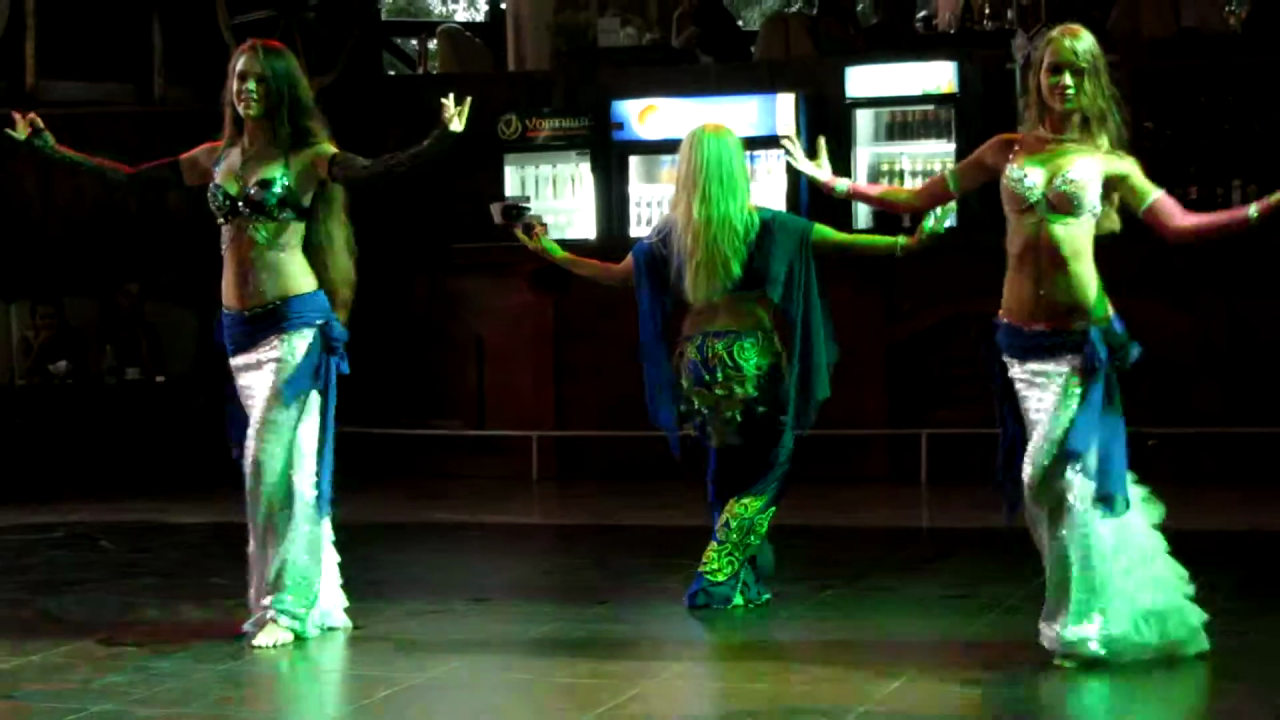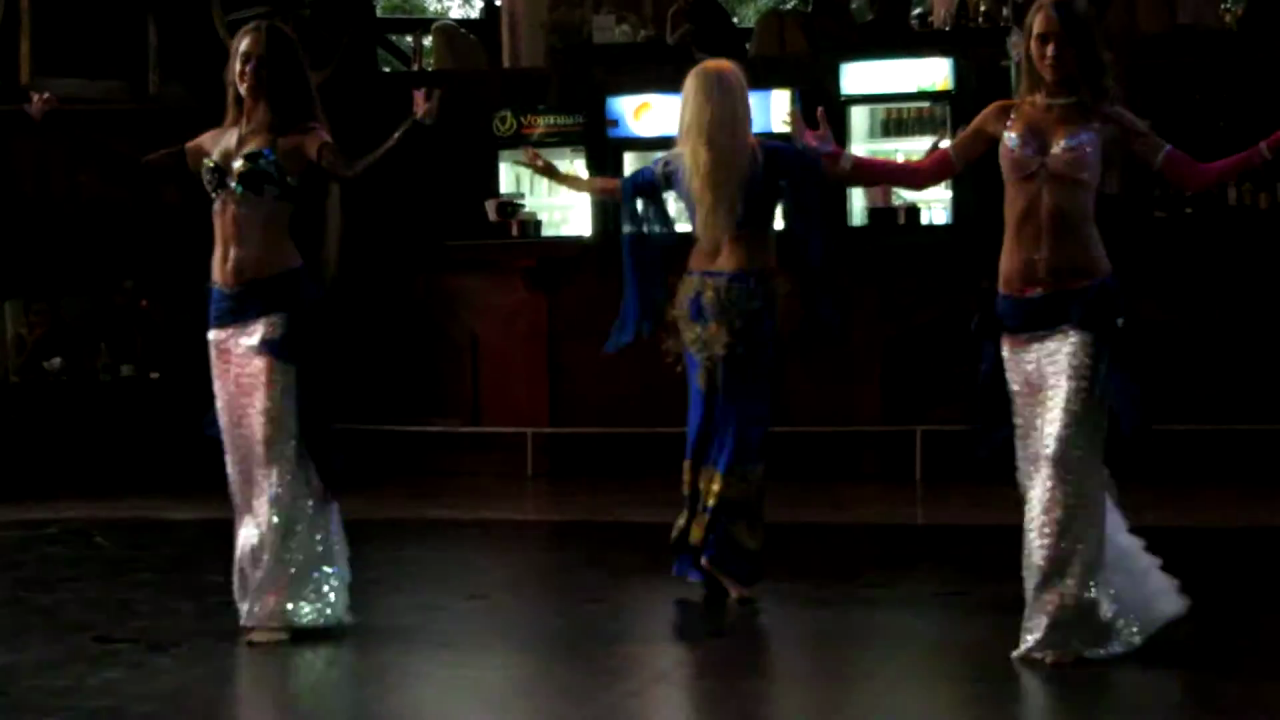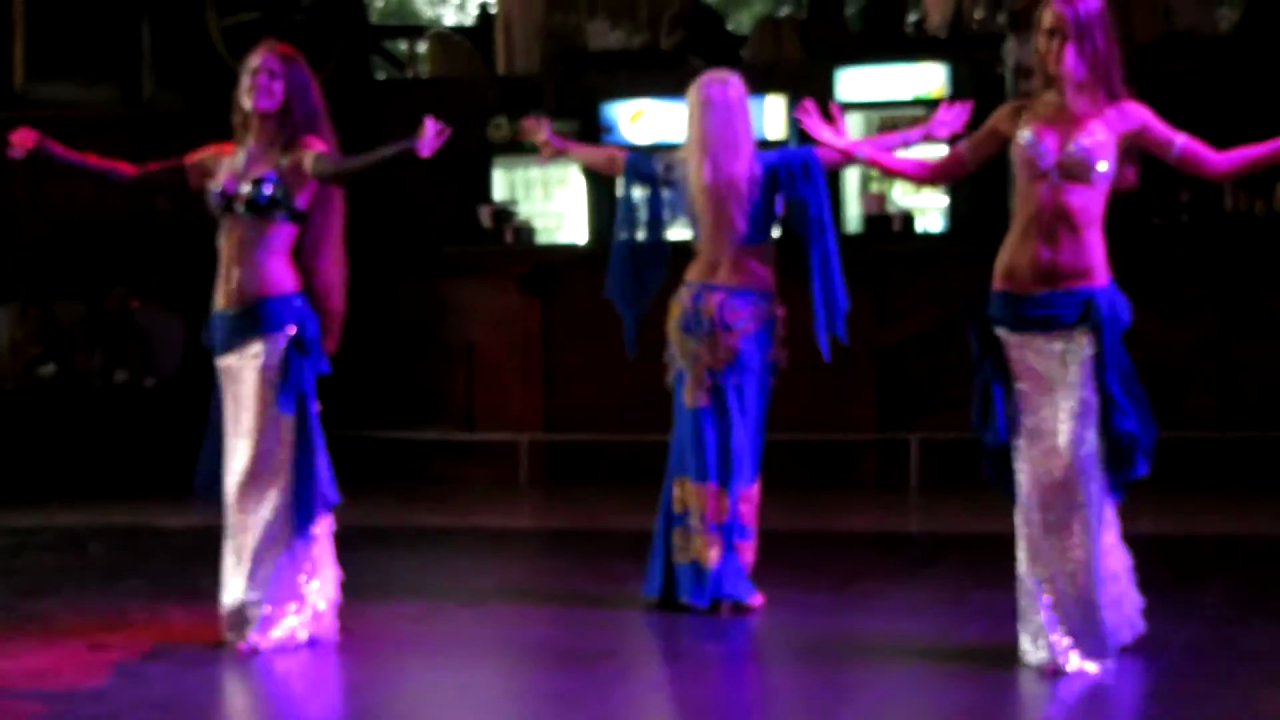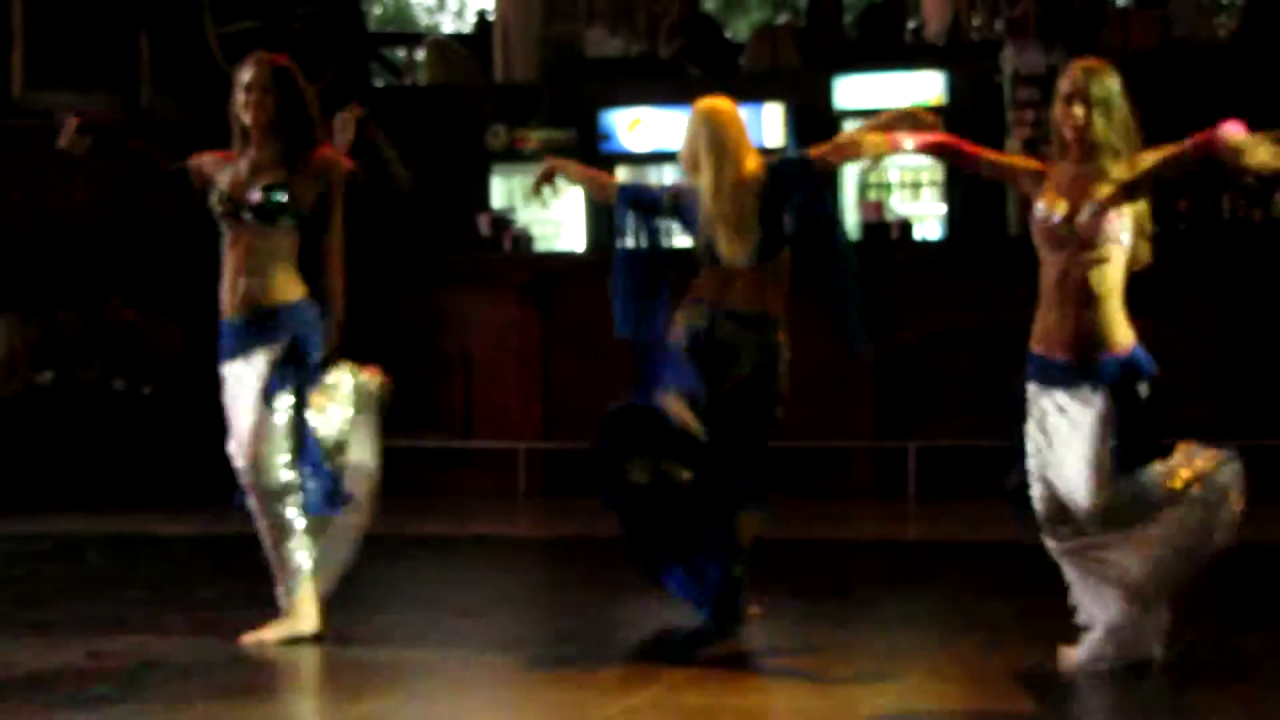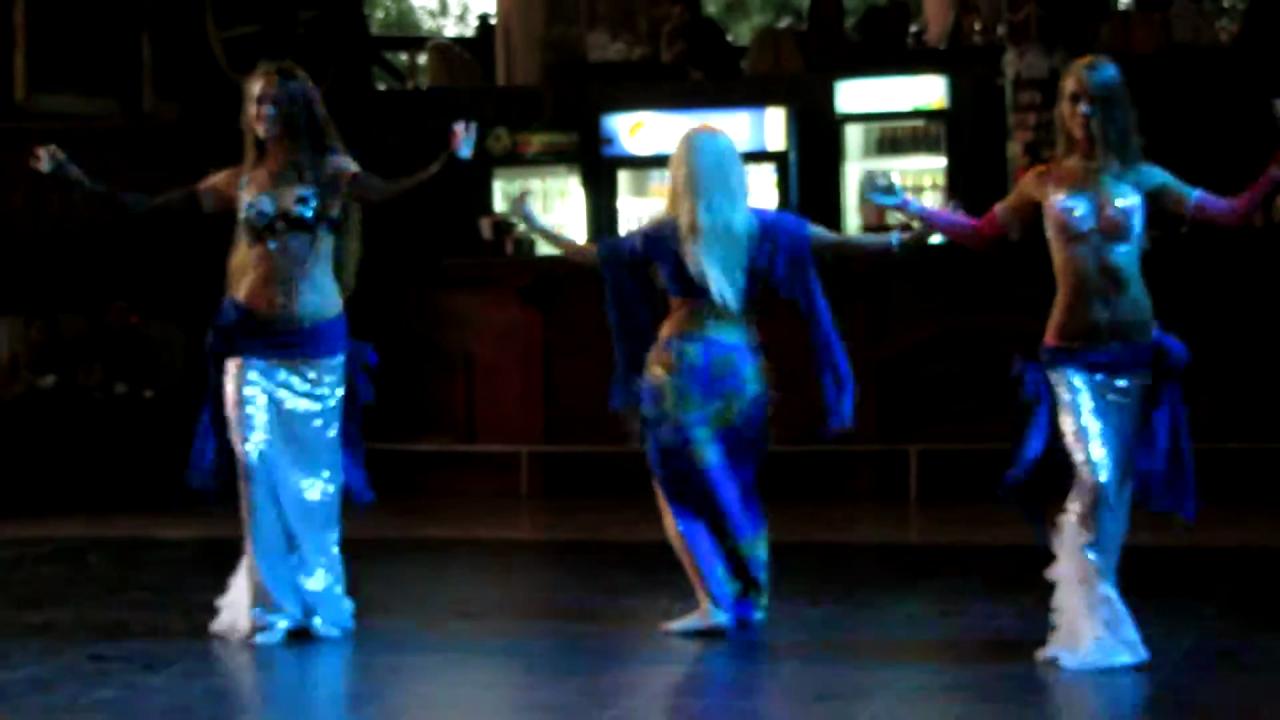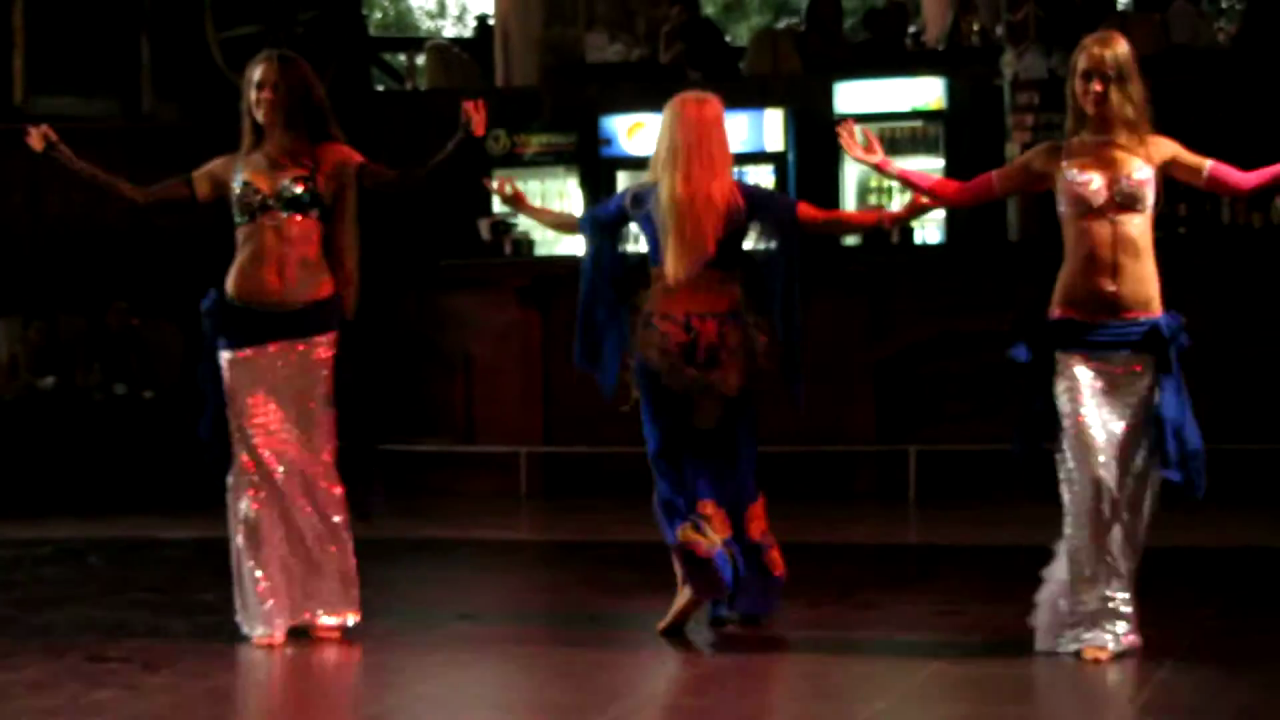
dt=0.5s
person 1, frame 1
left shoulder: (1110, 160)
right shoulder: (1003, 149)
left elbow: (1179, 226)
right elbow: (918, 200)
right wrist: (837, 184)
left hip: (1083, 337)
right hip: (1022, 344)
left knee: (1054, 473)
right knee: (1049, 485)
left ankle: (1075, 626)
right ankle: (1105, 615)
person 1, frame 2
left shoulder: (1106, 120)
right shoulder: (1003, 116)
left elbow: (1192, 176)
right elbow: (923, 173)
right wrist: (840, 159)
left hip: (1082, 305)
right hip: (1017, 310)
left knee: (1064, 457)
right knee: (1041, 460)
left ankle: (1063, 622)
right ankle: (1095, 603)
person 1, frame 3
left shoulder: (1123, 116)
right shoulder: (1016, 116)
left elbow: (1213, 165)
right elbow: (936, 173)
right wrist: (851, 150)
left hip: (1083, 306)
right hip: (1015, 306)
left knee: (1076, 461)
right knee: (1035, 464)
left ankle: (1078, 627)
right ankle: (1048, 625)
person 1, frame 4
left shoulder: (1133, 172)
right shoulder: (1040, 178)
left elbow: (1223, 139)
right elbow: (978, 158)
left wrist: (1228, 136)
right wrist: (911, 140)
left hip: (1111, 368)
right hip: (1048, 370)
left knee: (1085, 499)
right knee: (1057, 511)
right ankle: (1119, 627)
person 1, frame 5
left shoulder: (1141, 177)
right shoulder: (1041, 181)
left elbow: (1230, 215)
right elbow: (979, 232)
right wrist: (907, 205)
left hip: (1137, 352)
right hip: (1072, 356)
left knee: (1115, 493)
right knee: (1094, 484)
left ankle: (1086, 609)
right ankle: (1095, 629)
person 1, frame 6
left shoulder: (1154, 150)
right shoulder: (1052, 157)
right elbow: (962, 194)
right wrist: (886, 166)
left hip: (1143, 331)
right hip: (1076, 331)
left knee: (1133, 478)
right knee: (1092, 475)
left ankle: (1112, 613)
right ankle: (1091, 619)
person 2, frame 1
left shoulder: (308, 155)
right shoulder: (214, 157)
left elbow: (376, 170)
right elbow: (130, 176)
left wrist: (441, 139)
right wrist: (48, 146)
left hip: (296, 321)
right hip: (239, 327)
left knee: (281, 464)
right knee: (263, 466)
left ankle: (288, 605)
right ankle: (292, 597)
person 2, frame 2
left shoulder: (303, 137)
right shoulder: (218, 140)
left elbow: (351, 173)
right elbow: (138, 166)
left wrist: (411, 128)
left hip: (280, 303)
right hip: (228, 307)
left knee: (276, 447)
right knee: (245, 450)
left ankle: (293, 597)
right ankle: (270, 590)
person 2, frame 3
left shoulder: (301, 152)
right shoulder: (222, 158)
left elbow: (339, 169)
right elbow: (134, 176)
left wrist: (410, 149)
right wrist: (48, 151)
left hip: (278, 321)
right hip: (229, 324)
left knee: (273, 467)
right knee: (247, 468)
left ankle: (283, 612)
right ankle: (258, 607)
person 2, frame 4
left shoulder: (313, 163)
right shoulder: (221, 166)
right elbow: (151, 169)
right wrist: (88, 145)
left hip: (285, 328)
right hip: (236, 332)
left knee: (271, 462)
right knee: (259, 470)
right ankle: (302, 589)
person 2, frame 5
left shoulder: (330, 170)
right shoulder: (235, 182)
left elbow: (388, 192)
right elbow: (149, 209)
left wrist: (449, 161)
right wrist: (74, 175)
left hip: (320, 338)
right hip: (254, 339)
left knee: (315, 474)
right knee: (260, 466)
left ankle: (317, 601)
right ankle: (273, 604)
person 2, frame 6
left shoulder: (330, 158)
right shoulder: (230, 168)
left elbow: (406, 183)
right elbow: (144, 198)
left wrist: (464, 141)
right wrist: (63, 156)
left hip: (312, 324)
right hip: (246, 325)
left knee: (313, 463)
right knee: (257, 466)
left ankle: (325, 604)
right ankle: (270, 608)
person 3, frame 1
left shoulder: (669, 230)
right shoulder: (758, 222)
left elbow: (618, 274)
right elbow: (842, 241)
left wrist: (556, 255)
right wrist: (906, 242)
left hip: (696, 360)
right hip: (751, 357)
left knee: (727, 477)
right knee: (764, 472)
left ankle: (742, 577)
right ankle: (719, 581)
person 3, frame 2
left shoulder: (679, 162)
right shoulder: (766, 155)
left elbow: (616, 188)
left wrist: (558, 176)
left hip: (699, 295)
right hip: (748, 295)
left knee: (707, 426)
right knee: (742, 430)
left ankle: (697, 552)
right ankle: (729, 564)
person 3, frame 3
left shoulder: (678, 168)
right shoulder: (766, 166)
left elbow: (612, 159)
right elbow: (849, 152)
left wrist: (559, 145)
right wrist: (927, 131)
left hip: (693, 306)
right hip: (745, 313)
left knee: (694, 439)
right knee: (737, 445)
left ankle: (681, 577)
right ankle: (727, 576)
person 3, frame 4
left shoulder: (687, 196)
right shoulder: (772, 178)
left elbow: (613, 192)
left wrist: (561, 168)
right wrist: (898, 122)
left hip: (699, 329)
right hip: (757, 339)
right knee: (741, 469)
left ankle: (672, 411)
right ankle: (724, 600)
person 3, frame 5
left shoulder: (663, 231)
right shoulder: (758, 225)
left elbow: (589, 255)
right elbow: (839, 242)
left wrist: (532, 224)
right wrist: (904, 238)
left hip: (679, 363)
right hip: (738, 364)
left knee: (679, 488)
right knee: (736, 486)
left ankle: (714, 604)
right ankle: (746, 597)
person 3, frame 6
left shoulder: (644, 197)
right shoulder: (739, 196)
left elbow: (578, 224)
right elbow: (824, 222)
left wrist: (523, 207)
right wrist: (900, 215)
left hip: (663, 337)
right hip: (726, 336)
left knee: (675, 464)
right knee: (732, 463)
left ankle: (694, 577)
right ankle: (744, 594)
